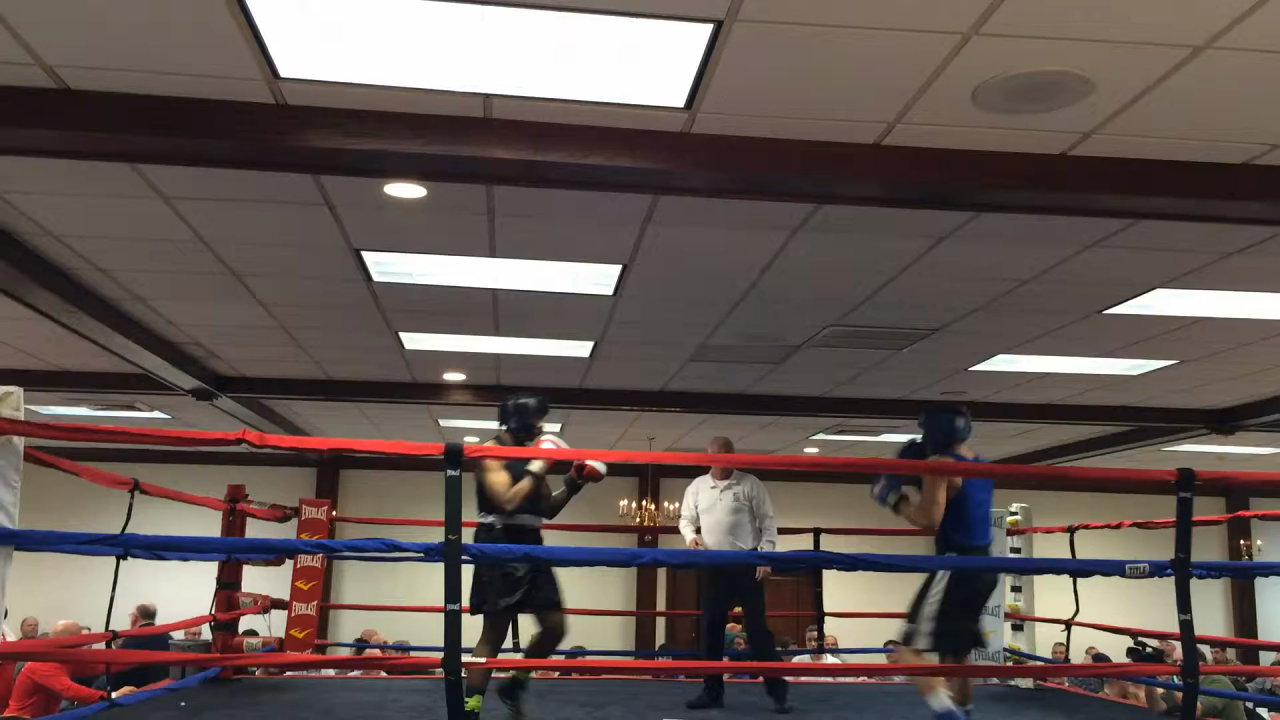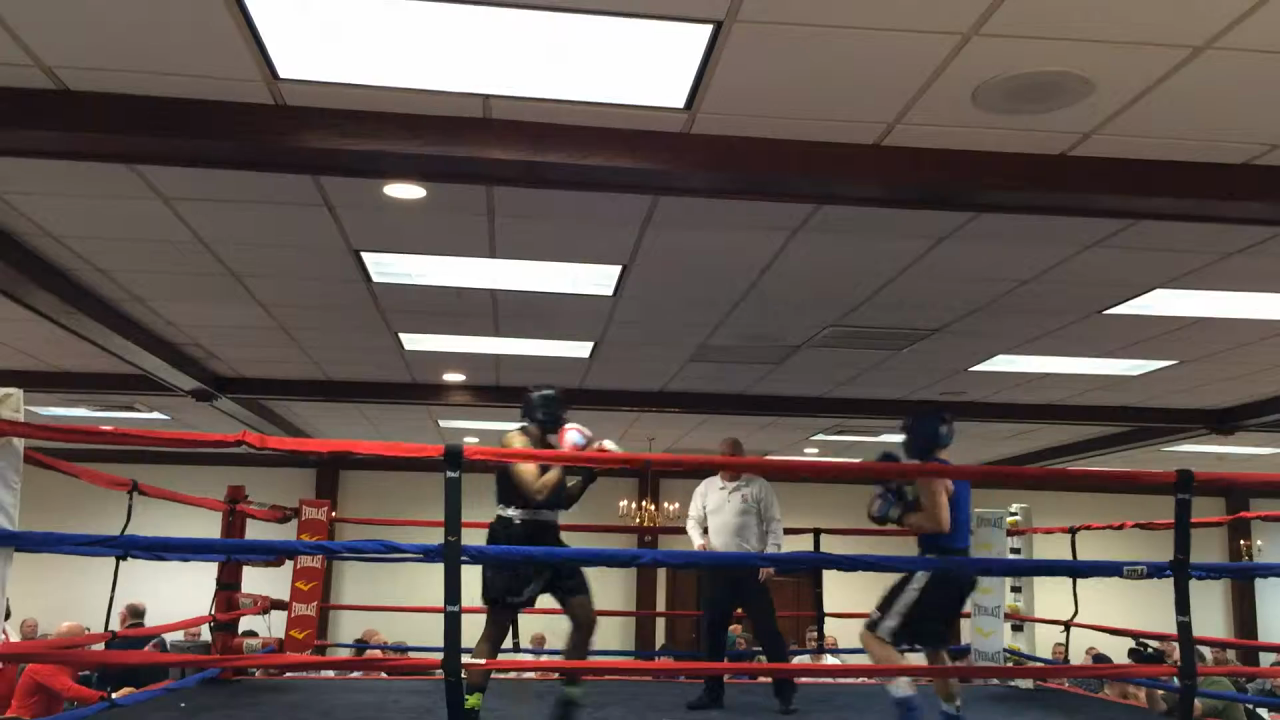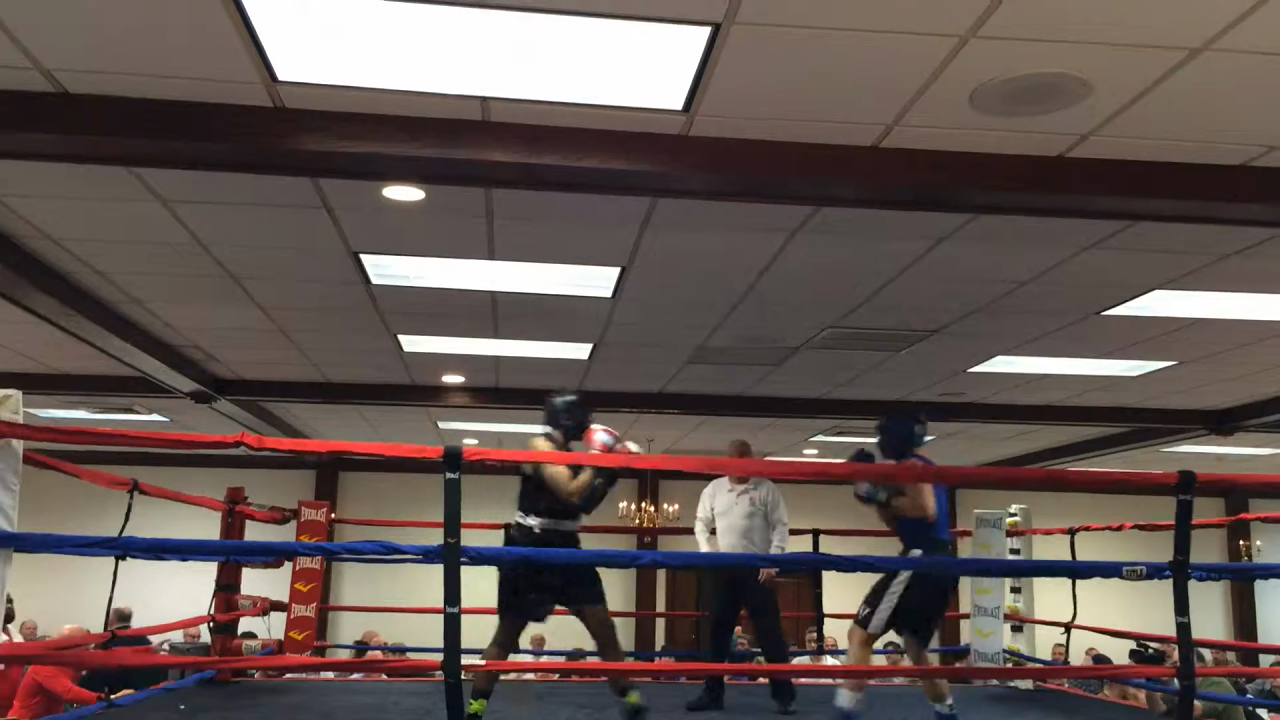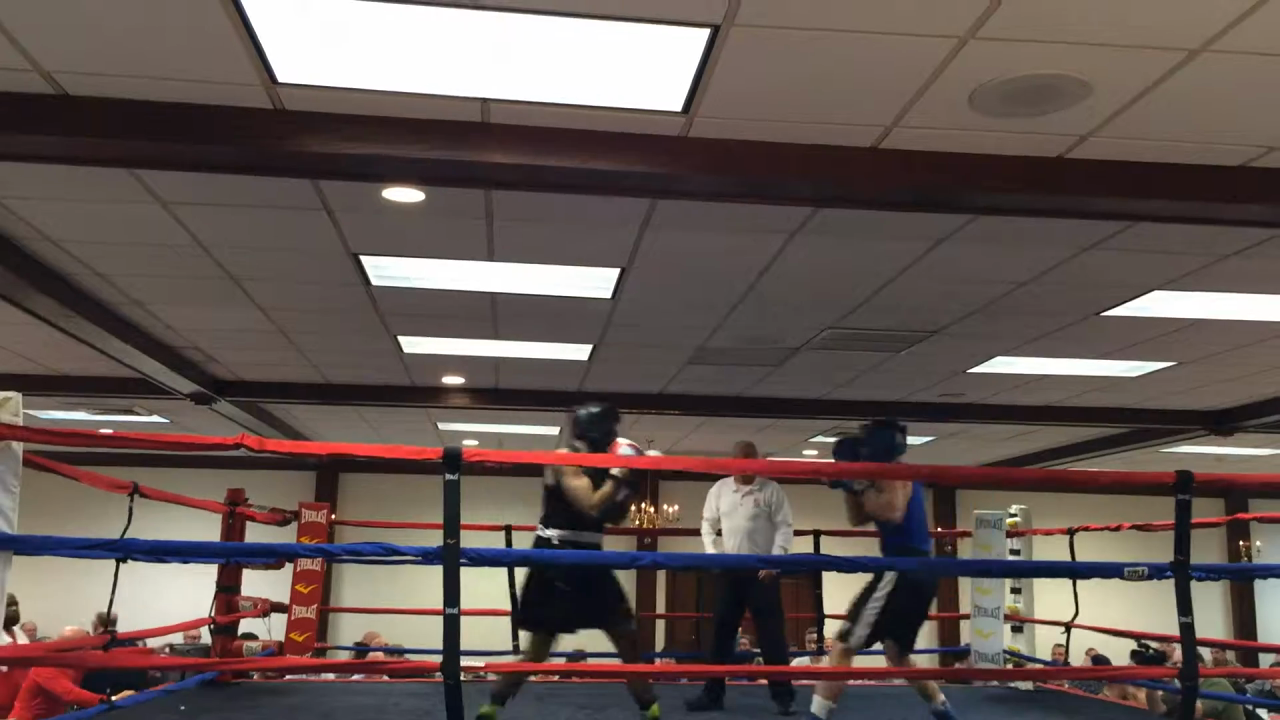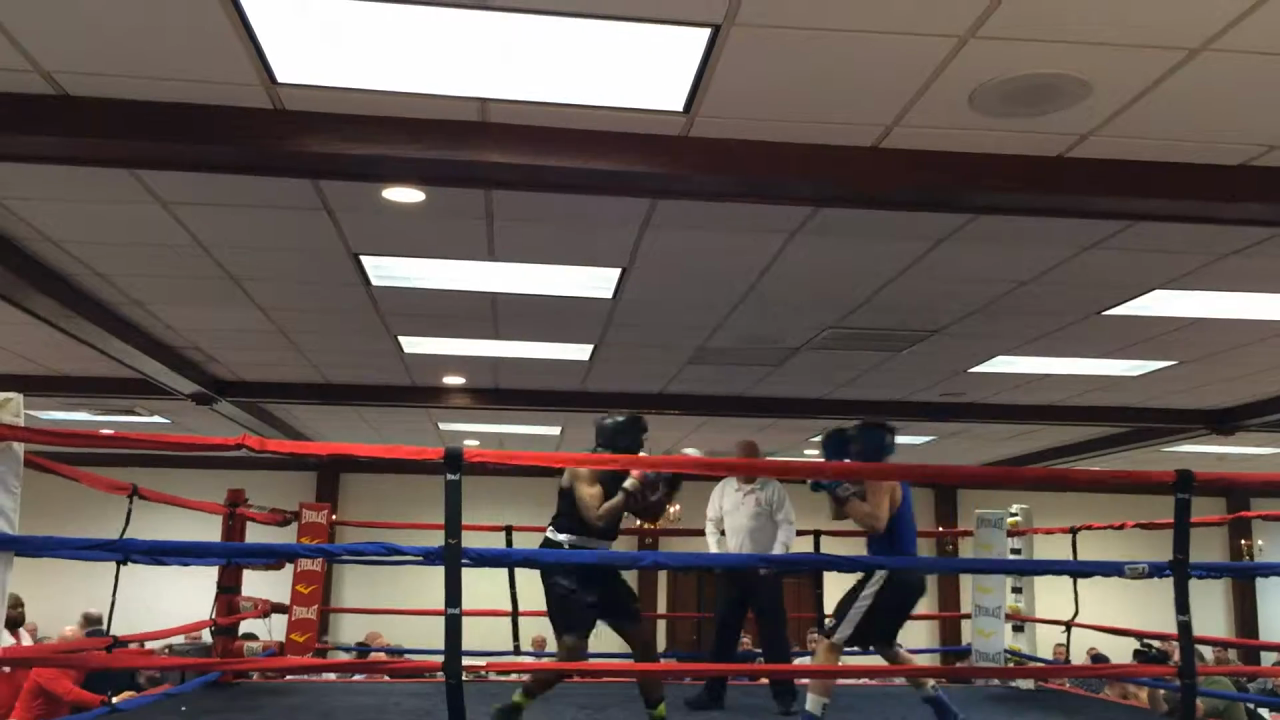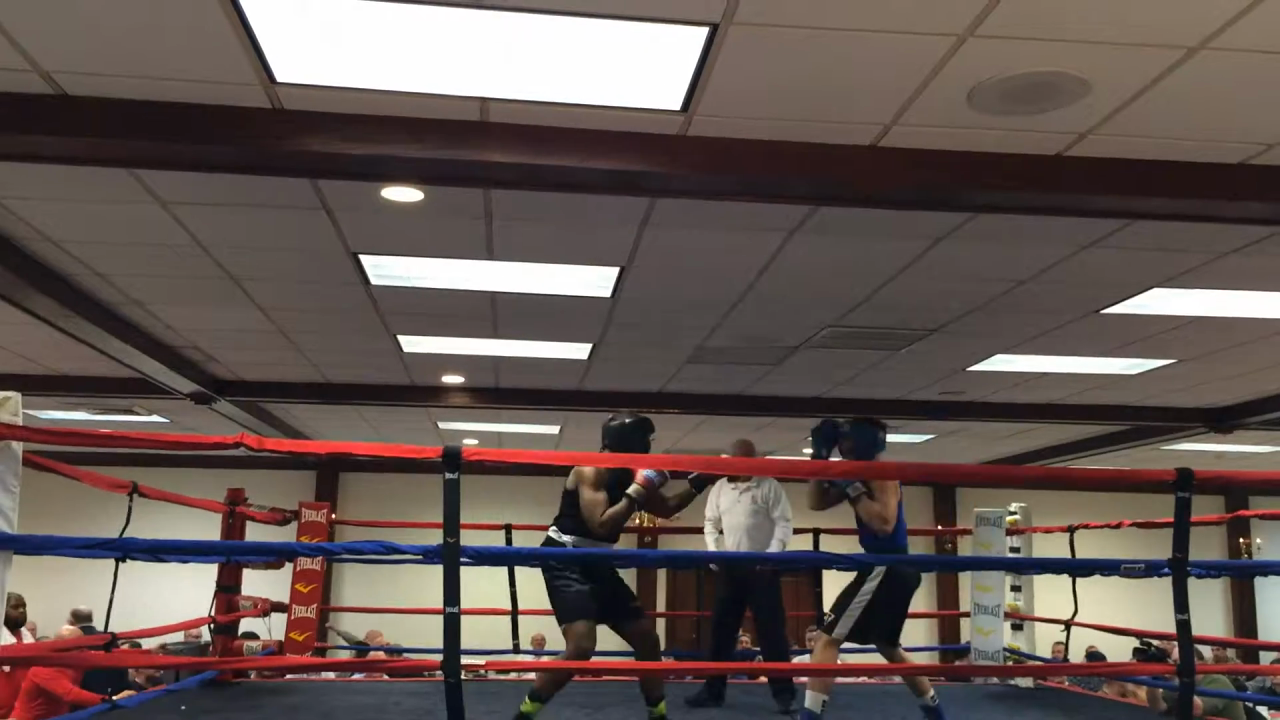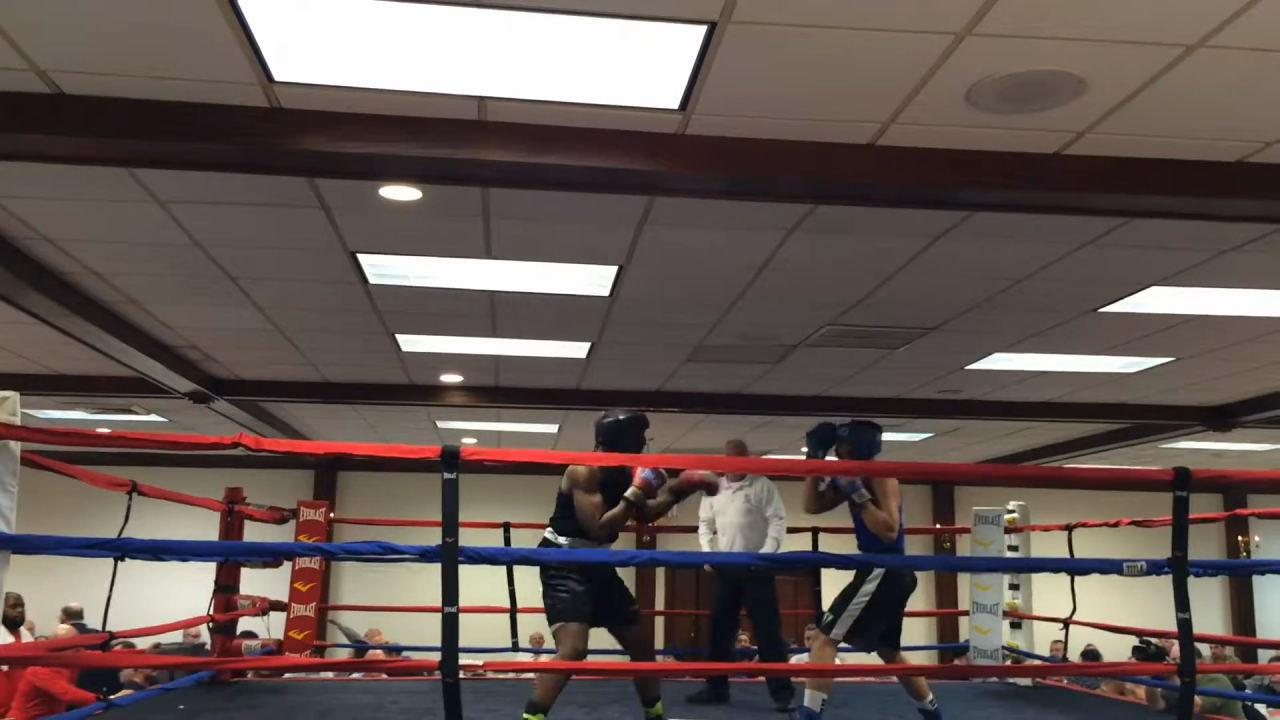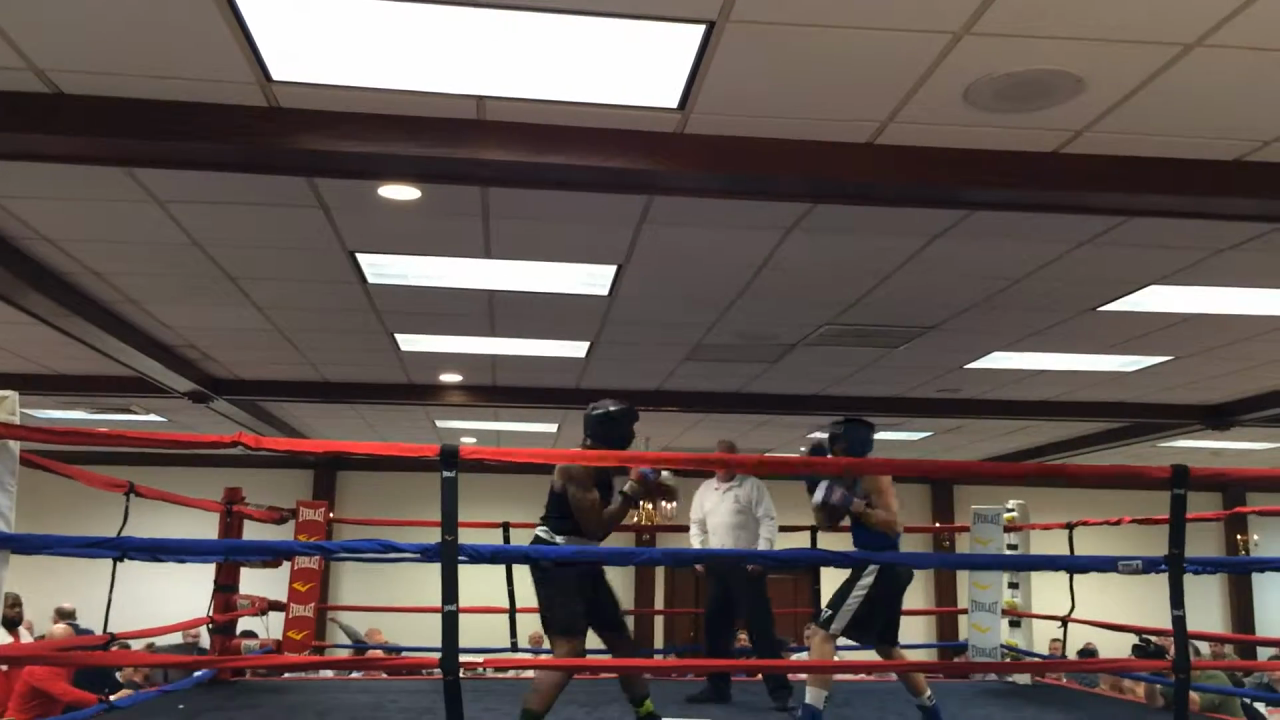
dt=0.1s
person 1, frame 1
left shoulder: (530, 451)
left elbow: (548, 508)
right elbow: (508, 502)
left wrist: (575, 481)
right wrist: (537, 466)
left hip: (530, 545)
right hip: (499, 545)
left knee: (555, 627)
right knee: (494, 633)
left ankle: (513, 685)
person 1, frame 2
left shoulder: (548, 445)
right shoulder: (517, 440)
left elbow: (562, 500)
right elbow: (540, 491)
left wrist: (588, 472)
left hip: (547, 538)
right hip: (515, 539)
left knee: (586, 619)
right knee: (497, 628)
person 1, frame 3
left shoulder: (568, 452)
right shoulder: (541, 447)
left elbow: (586, 504)
right elbow: (575, 494)
left wrist: (611, 470)
left hip: (564, 547)
right hip: (532, 546)
left knee: (604, 629)
right knee: (507, 638)
person 1, frame 4
left shoulder: (595, 465)
right shoulder: (568, 461)
left elbow: (614, 516)
right elbow: (593, 508)
left wrist: (631, 481)
right wrist: (619, 472)
left hip: (589, 560)
left knee: (630, 644)
right knee: (537, 653)
person 1, frame 5
left shoulder: (616, 472)
right shoulder: (586, 468)
left elbow: (650, 514)
right elbow: (598, 519)
left wrist: (673, 479)
right wrist: (634, 483)
left hip: (595, 564)
right hip: (565, 562)
left knee: (643, 642)
right knee: (572, 655)
person 1, frame 6
left shoulder: (627, 473)
right shoulder: (590, 469)
left elbow: (665, 508)
right elbow: (600, 526)
left wrist: (700, 480)
right wrist: (638, 490)
left hip: (596, 564)
right hip: (566, 563)
left knee: (646, 640)
right knee: (580, 648)
person 1, frame 7
left shoulder: (621, 471)
right shoulder: (585, 470)
left elbow: (646, 516)
right elbow: (595, 528)
left wrist: (683, 487)
right wrist: (636, 493)
left hip: (594, 565)
right hip: (565, 565)
left knee: (640, 642)
right knee: (573, 648)
person 1, frame 8
left shoulder: (603, 466)
right shoulder: (579, 465)
left elbow: (603, 522)
right elbow: (596, 528)
left wrist: (642, 487)
right wrist: (633, 487)
left hip: (582, 562)
right hip: (555, 562)
left knee: (623, 642)
right knee: (569, 658)
person 2, frame 1
left shoulder: (942, 465)
right shoulder: (977, 466)
left elbow: (930, 520)
left wrist: (895, 496)
right wrist: (916, 480)
left hip: (955, 568)
right hip: (980, 567)
left knee: (911, 655)
right knee: (953, 652)
person 2, frame 2
left shoulder: (930, 473)
left elbow: (940, 525)
left wrist: (894, 513)
right wrist: (896, 488)
left hip: (935, 568)
right hip: (958, 569)
left knee: (873, 636)
right knee: (932, 648)
person 2, frame 3
left shoulder: (910, 466)
right shoulder: (922, 468)
left elbow: (926, 511)
right elbow: (896, 520)
left wrist: (883, 496)
right wrist: (871, 487)
left knee: (861, 635)
right knee: (916, 648)
person 2, frame 4
right shoulder: (899, 476)
left elbow: (892, 512)
right elbow: (857, 518)
left wrist: (856, 483)
right wrist: (850, 481)
left hip: (902, 571)
right hip: (919, 574)
left knee: (843, 648)
right knee: (897, 654)
person 2, frame 5
left shoulder: (882, 479)
right shoulder: (870, 479)
left elbow: (875, 523)
right elbow: (838, 513)
left wrist: (841, 489)
left hip: (891, 573)
right hip: (902, 574)
left knee: (830, 645)
right knee: (884, 645)
person 2, frame 6
left shoulder: (881, 477)
right shoulder: (863, 477)
left elbow: (884, 524)
right elbow: (816, 502)
left wrist: (851, 489)
right wrist: (820, 457)
left hip: (886, 569)
right hip: (893, 570)
left knee: (827, 640)
right knee: (888, 647)
person 2, frame 7
left shoulder: (882, 479)
right shoulder: (851, 478)
left elbow: (889, 531)
right elbow: (811, 506)
left wrist: (857, 494)
right wrist: (815, 459)
left hip: (884, 572)
right hip: (882, 574)
left knee: (824, 639)
right knee: (889, 651)
person 2, frame 8
left shoulder: (873, 474)
right shoulder: (848, 479)
left elbow: (894, 524)
right elbow: (826, 523)
left wrist: (853, 503)
right wrist: (816, 486)
left hip: (880, 567)
right hip: (878, 569)
left knee: (823, 635)
right knee: (886, 647)
person 3, frame 1
left shoulder: (750, 484)
right shoulder: (697, 487)
left elbow: (767, 522)
right elbow: (686, 519)
right wrist: (690, 536)
left hip: (746, 564)
right hip: (712, 565)
left knee: (757, 626)
right knee: (710, 627)
left ankle: (777, 690)
right ankle: (712, 691)
person 3, frame 2
left shoulder: (759, 486)
right shoulder: (705, 488)
left elbow: (774, 524)
right elbow: (693, 520)
right wrist: (698, 540)
left hip: (751, 566)
right hip: (717, 567)
left knee: (766, 626)
right knee: (712, 628)
left ankle: (785, 692)
right ankle: (712, 691)
person 3, frame 3
left shoulder: (766, 489)
right shoulder: (714, 489)
left elbow: (780, 527)
right elbow: (702, 523)
right wrist: (706, 548)
left hip: (757, 569)
right hip: (724, 568)
left knee: (769, 630)
right knee: (718, 629)
left ankle: (783, 695)
right ankle: (712, 692)
person 3, frame 4
left shoulder: (771, 490)
right shoulder: (720, 489)
left elbow: (784, 528)
right elbow: (708, 523)
right wrist: (711, 552)
left hip: (761, 570)
right hip: (729, 569)
left knee: (771, 632)
right knee: (721, 629)
left ankle: (783, 695)
right ankle: (712, 693)
person 3, frame 5
left shoulder: (773, 488)
right shoulder: (723, 488)
left elbow: (787, 526)
right elbow: (712, 524)
left wrist: (776, 557)
right wrist: (715, 553)
left hip: (764, 569)
right hip: (732, 568)
left knee: (773, 631)
right knee: (724, 627)
left ankle: (785, 695)
right ankle: (713, 691)
person 3, frame 6
left shoulder: (769, 486)
right shoulder: (720, 488)
left elbow: (784, 523)
right elbow: (711, 523)
left wrist: (773, 553)
right wrist: (713, 551)
left hip: (762, 567)
right hip: (730, 567)
left knee: (771, 629)
right knee: (721, 625)
left ankle: (784, 693)
right ankle: (713, 689)
person 3, frame 7
left shoulder: (762, 485)
right shoulder: (714, 489)
left elbow: (777, 521)
right elbow: (705, 524)
left wrist: (768, 553)
right wrist: (708, 552)
left hip: (755, 565)
right hip: (725, 566)
left knee: (766, 627)
right knee: (718, 624)
left ankle: (781, 691)
right ankle: (717, 686)
person 3, frame 8
left shoulder: (752, 486)
right shoulder: (704, 490)
left elbow: (768, 522)
right elbow: (697, 525)
left wrist: (761, 554)
left hip: (747, 565)
right hip: (717, 567)
left knee: (760, 627)
right knee: (714, 625)
left ankle: (779, 690)
right ankle: (717, 686)
